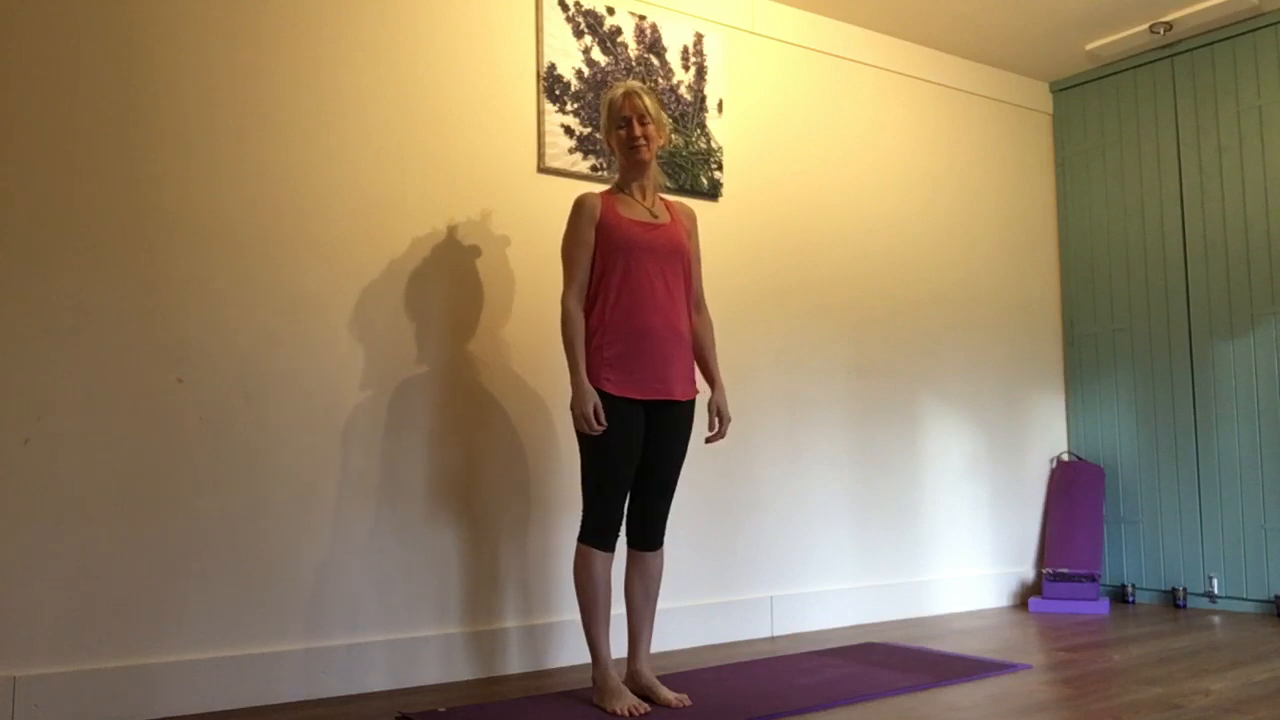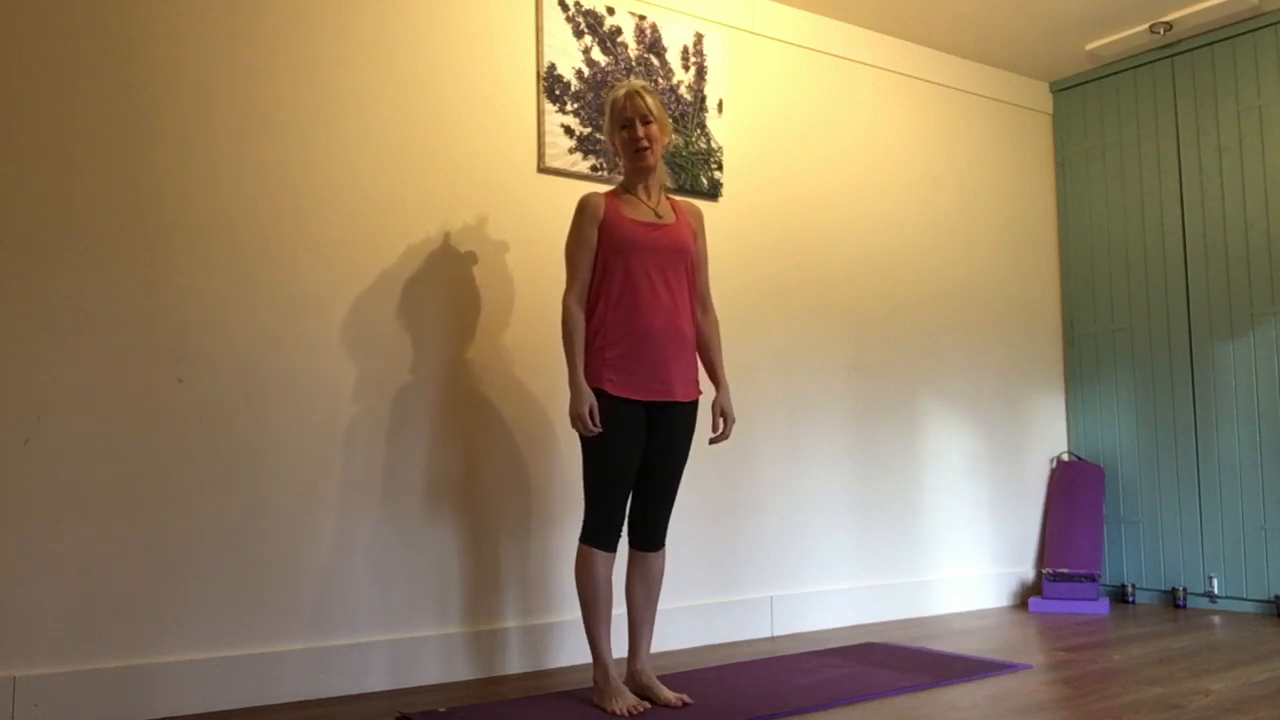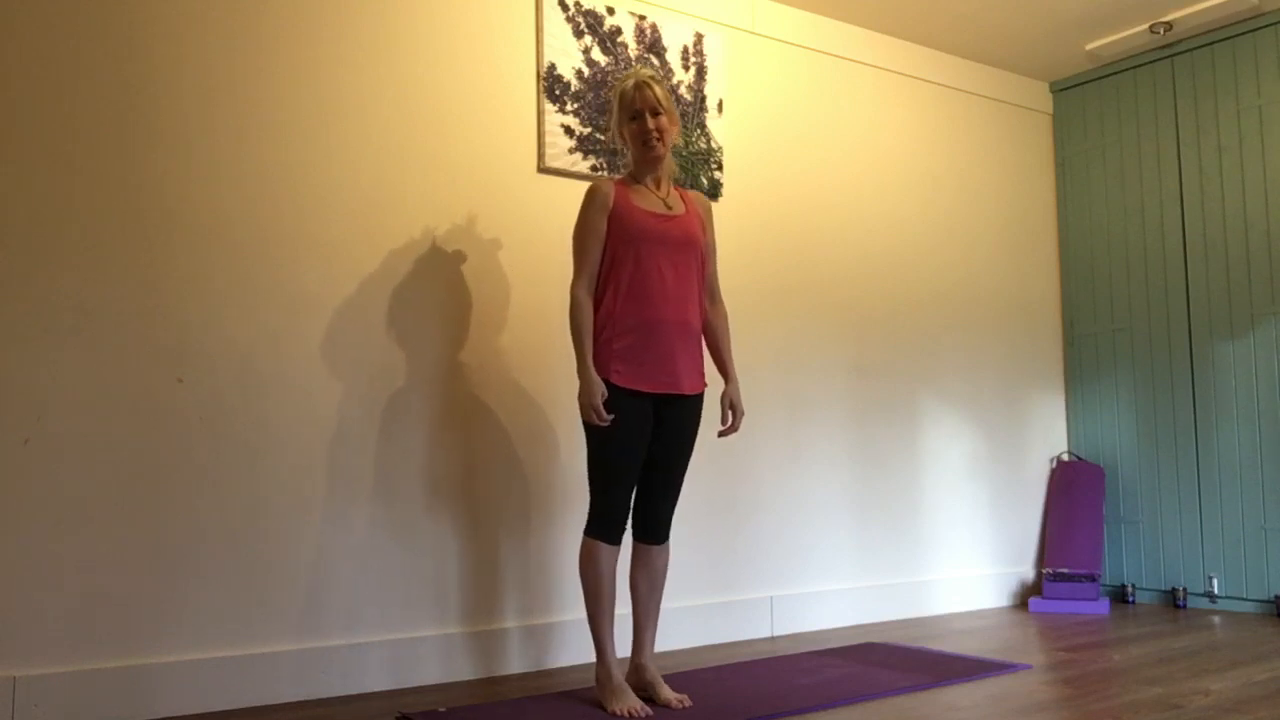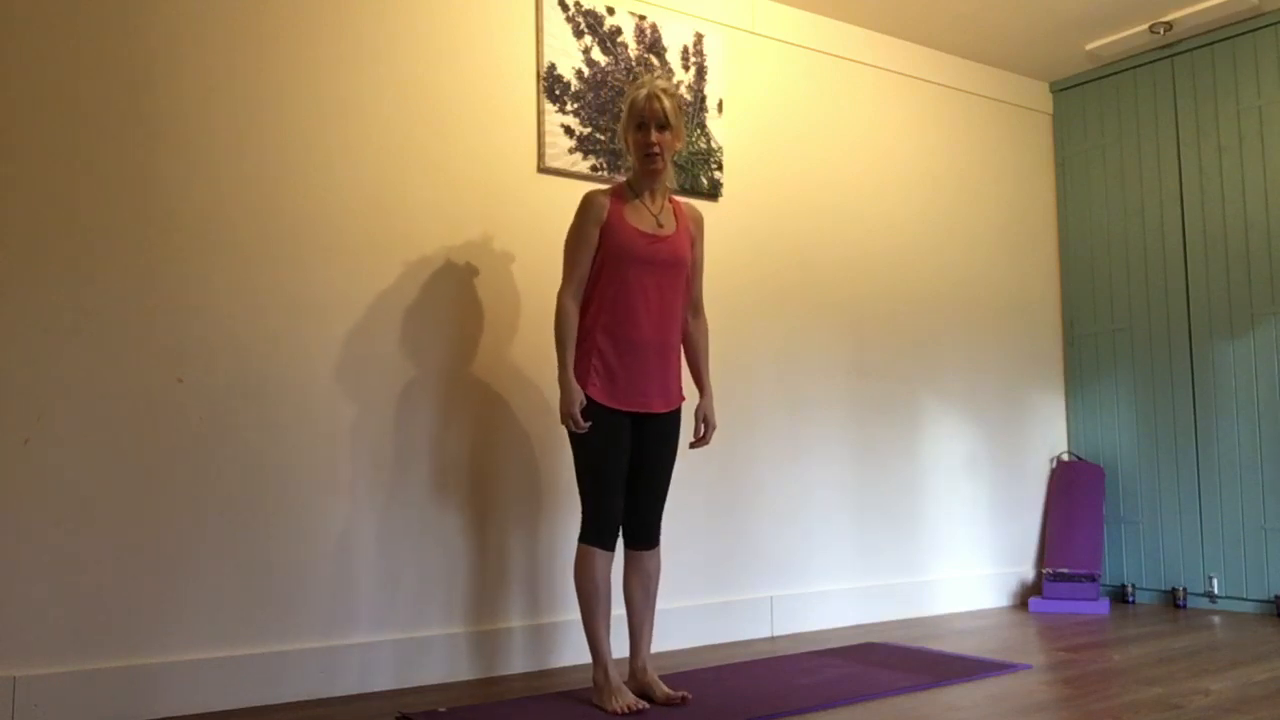
dt=1s
person 1, frame 1
left shoulder: (683, 216)
right shoulder: (593, 208)
left elbow: (696, 307)
right elbow: (573, 300)
left wrist: (715, 383)
right wrist: (580, 382)
left hip: (672, 390)
right hip: (613, 387)
left knee: (651, 526)
right knee: (602, 523)
left ankle: (641, 665)
person 1, frame 2
left shoulder: (690, 217)
right shoulder: (596, 209)
left elbow: (702, 307)
right elbow: (575, 301)
left wrist: (720, 384)
right wrist: (577, 383)
left hip: (675, 390)
right hip: (614, 388)
left knee: (652, 526)
right knee: (604, 524)
left ankle: (641, 666)
person 1, frame 3
left shoulder: (697, 206)
right shoulder: (605, 196)
left elbow: (710, 298)
right elbow: (582, 289)
left wrist: (729, 377)
right wrist: (586, 372)
left hip: (681, 382)
right hip: (620, 378)
left knee: (656, 519)
right knee: (609, 516)
left ankle: (644, 662)
person 1, frame 4
left shoulder: (691, 220)
right shoulder: (600, 207)
left elbow: (693, 312)
right elbow: (570, 298)
left wrist: (705, 391)
right wrist: (567, 380)
left hip: (660, 395)
right hip: (602, 391)
left knee: (646, 528)
right knee: (602, 525)
left ankle: (642, 666)
